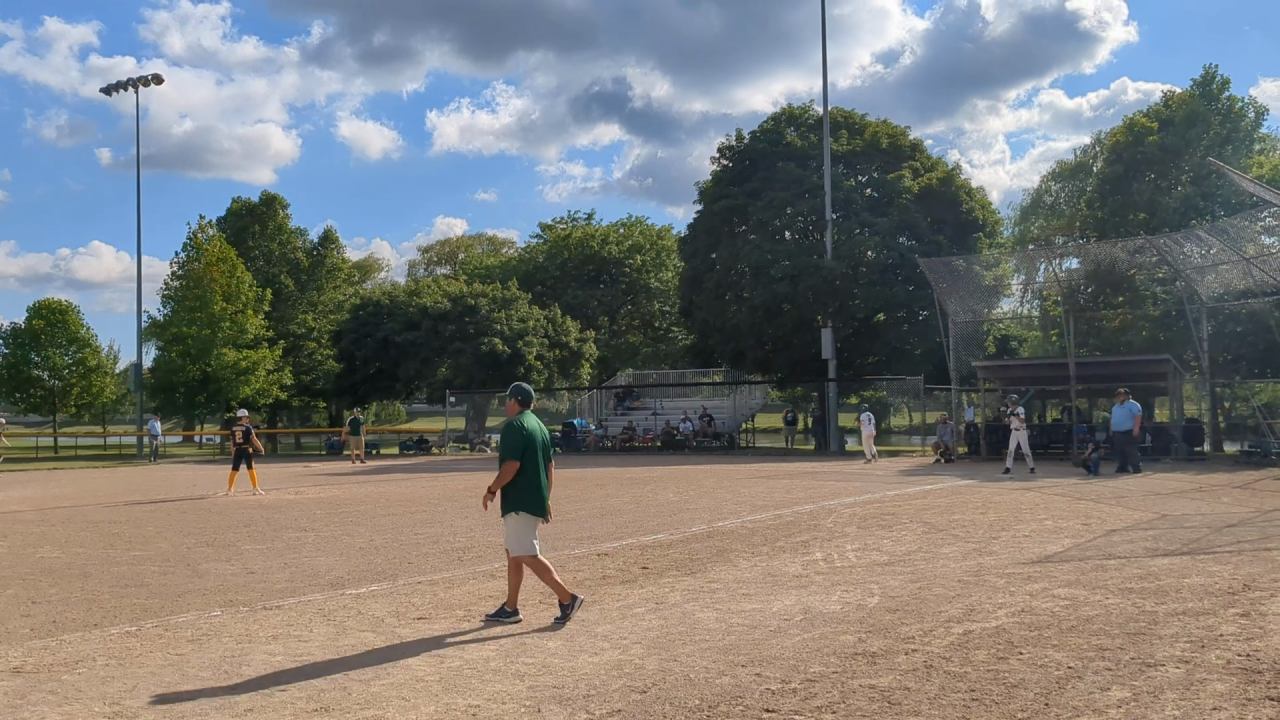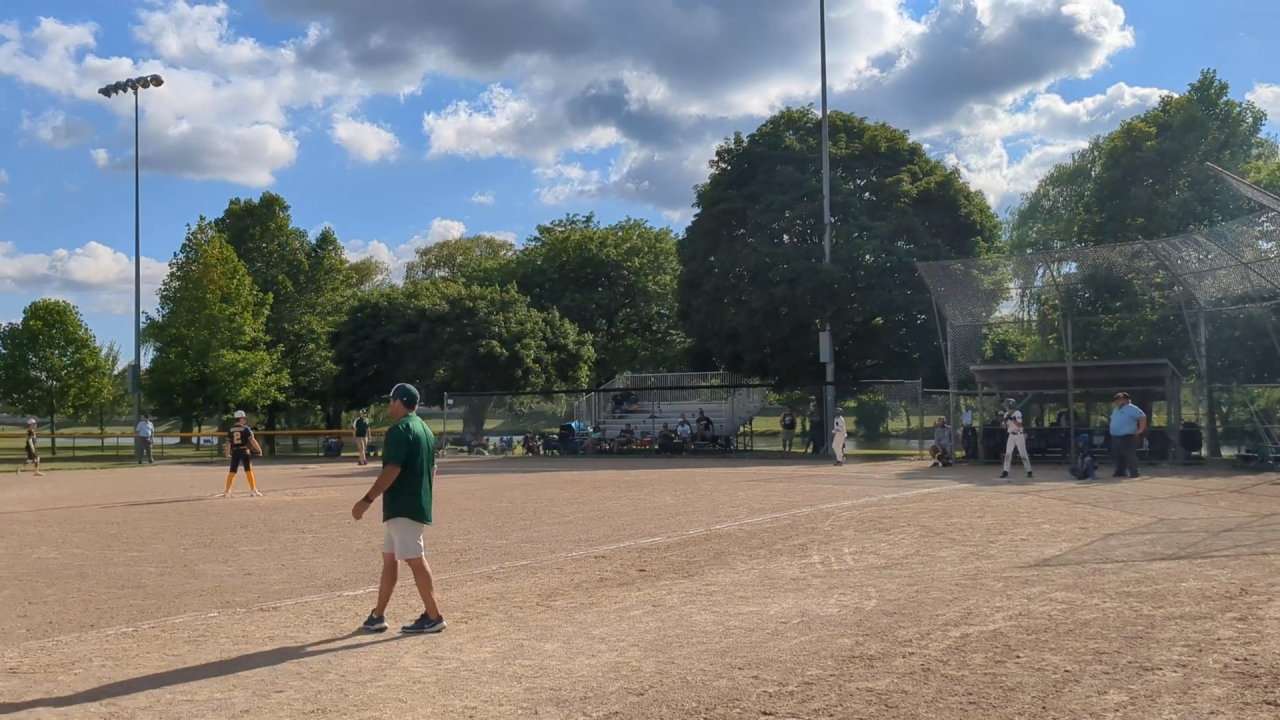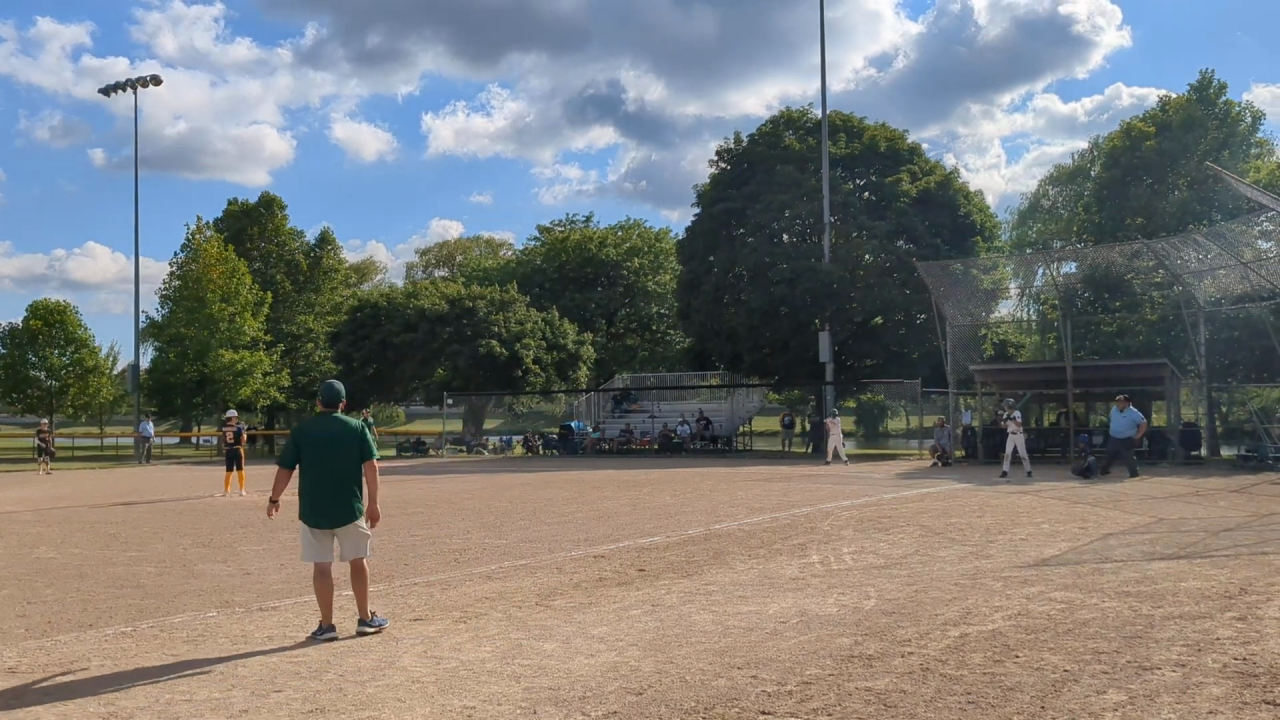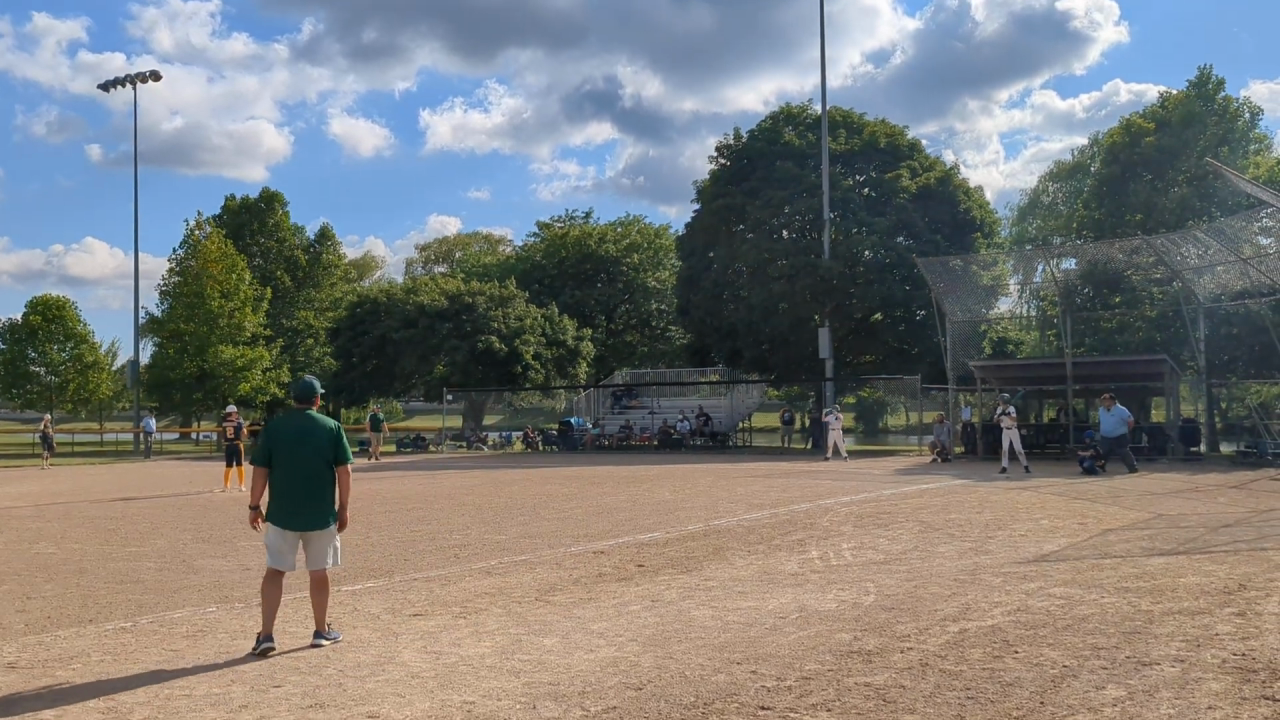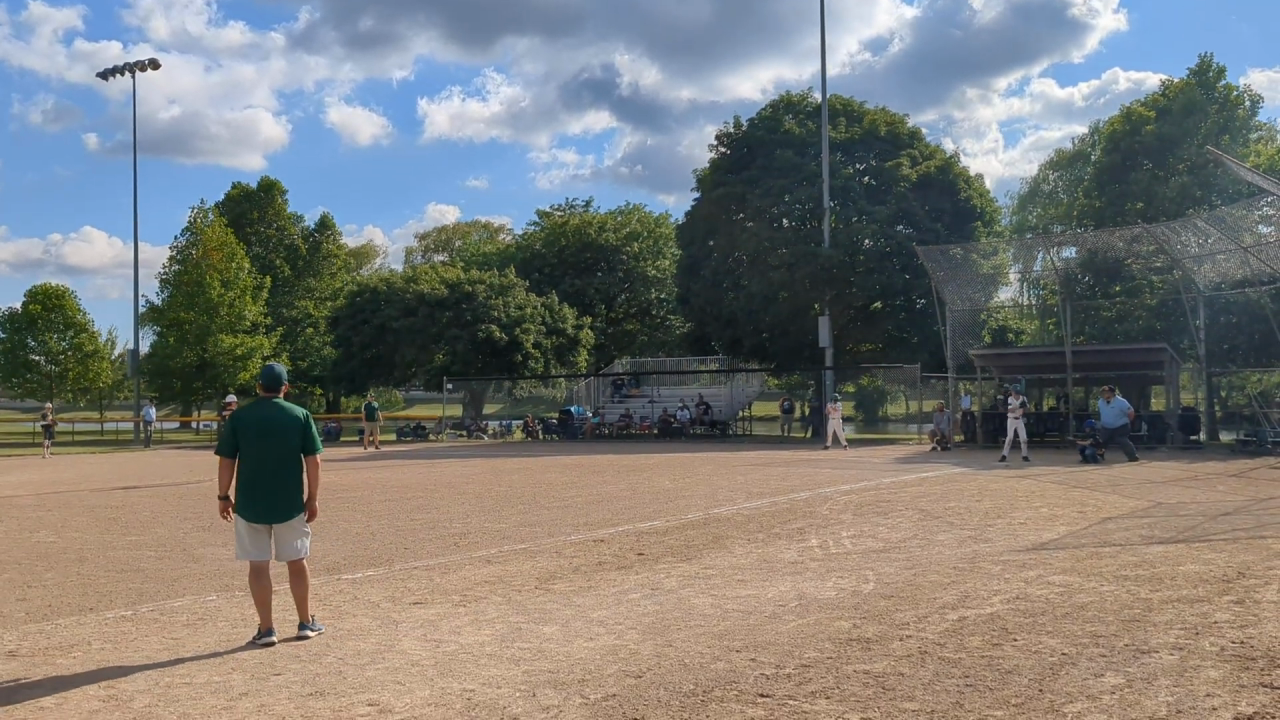
dt=1s
person 1, frame 1
left shoulder: (514, 426)
right shoulder: (539, 426)
left elbow: (511, 466)
right elbow: (550, 465)
left wrist: (492, 490)
right wrist: (545, 499)
left hip: (520, 502)
right hip: (536, 501)
left knee: (528, 556)
right knee: (515, 554)
left ankle: (568, 598)
right ankle: (510, 608)
person 1, frame 2
left shoulder: (399, 429)
right shoulder: (425, 429)
left elbow: (391, 470)
right elbow: (432, 469)
left wrist: (367, 499)
left hip: (403, 507)
right hip: (419, 505)
left knee: (413, 559)
right knee: (390, 557)
left ankle: (433, 617)
right ankle: (378, 615)
person 1, frame 3
left shoulder: (300, 431)
right shoulder: (357, 428)
left elbow: (285, 470)
right elbow: (371, 467)
left wrist: (274, 499)
right wrist: (372, 503)
left hip: (313, 510)
right hip: (349, 509)
left knee: (321, 567)
right knee: (357, 559)
left ankle: (327, 625)
right ankle: (366, 617)
person 1, frame 4
left shoulder: (273, 427)
right shoulder: (332, 427)
left elbow: (260, 471)
right elbow: (344, 471)
left wrist: (254, 506)
right wrist: (343, 508)
left hip: (281, 514)
right hip: (320, 514)
left knee: (275, 572)
right knee: (319, 572)
left ankle: (266, 635)
right ankle: (322, 631)
person 1, frame 5
left shoulder: (238, 417)
right shoulder: (301, 416)
left elbow: (226, 462)
right elbow: (313, 461)
left wrist: (223, 497)
right wrist: (312, 498)
left hip: (250, 504)
right hip: (291, 503)
left knee: (258, 565)
right knee: (296, 562)
left ankle: (266, 629)
right ankle: (306, 623)
